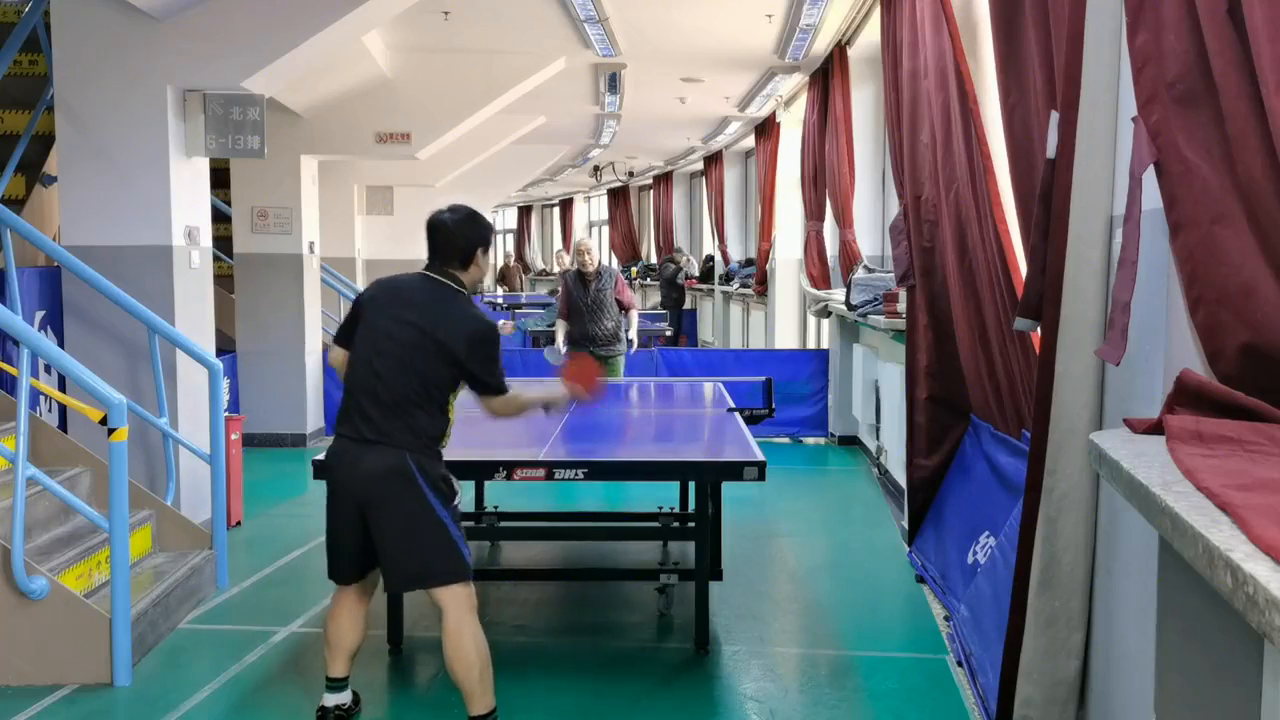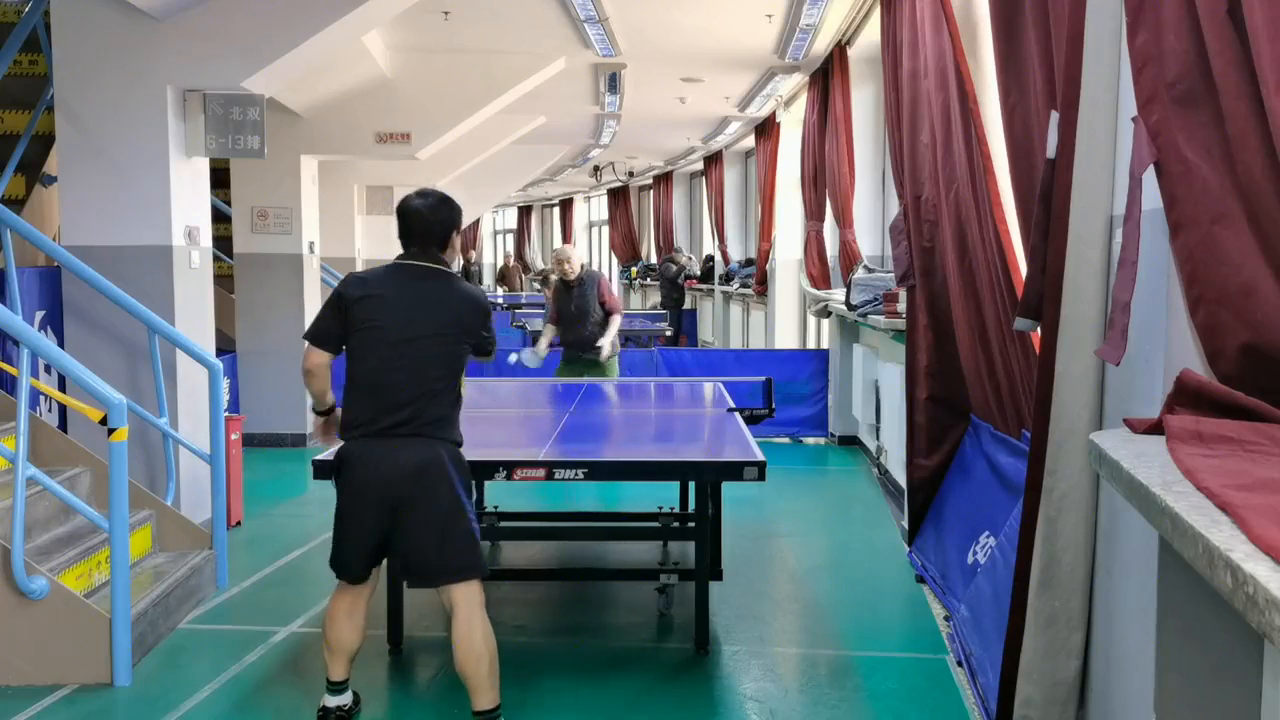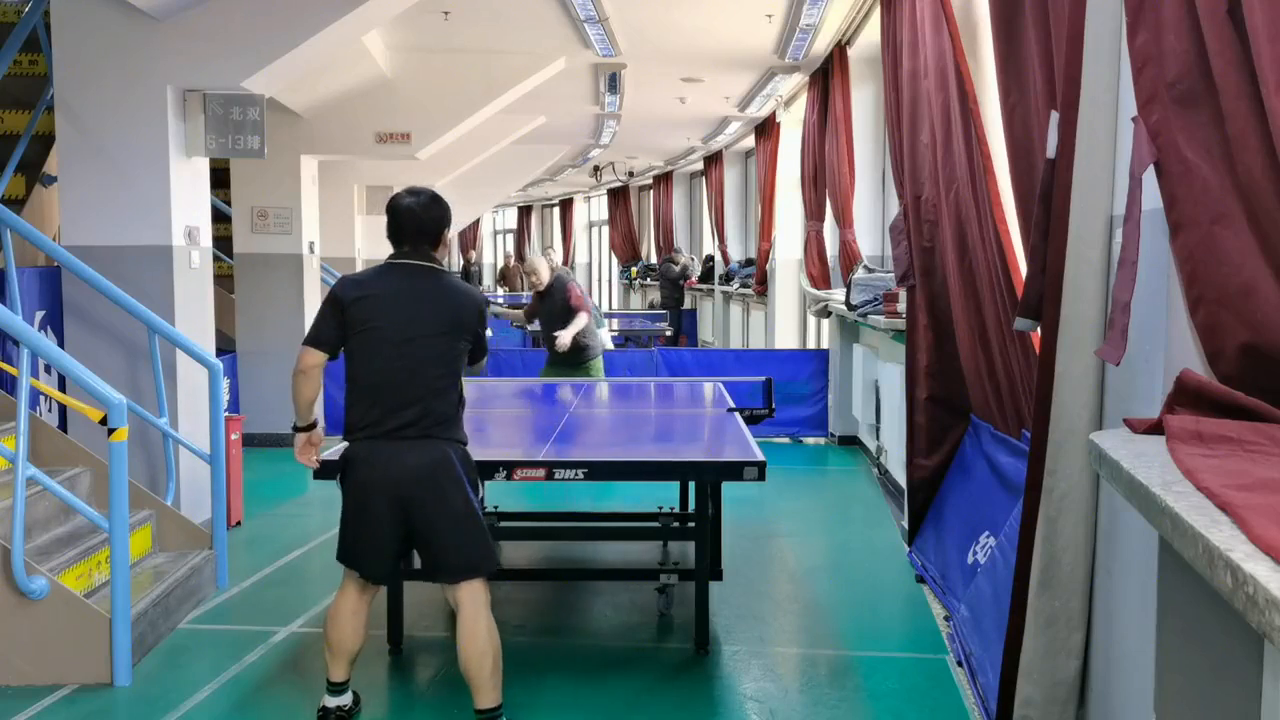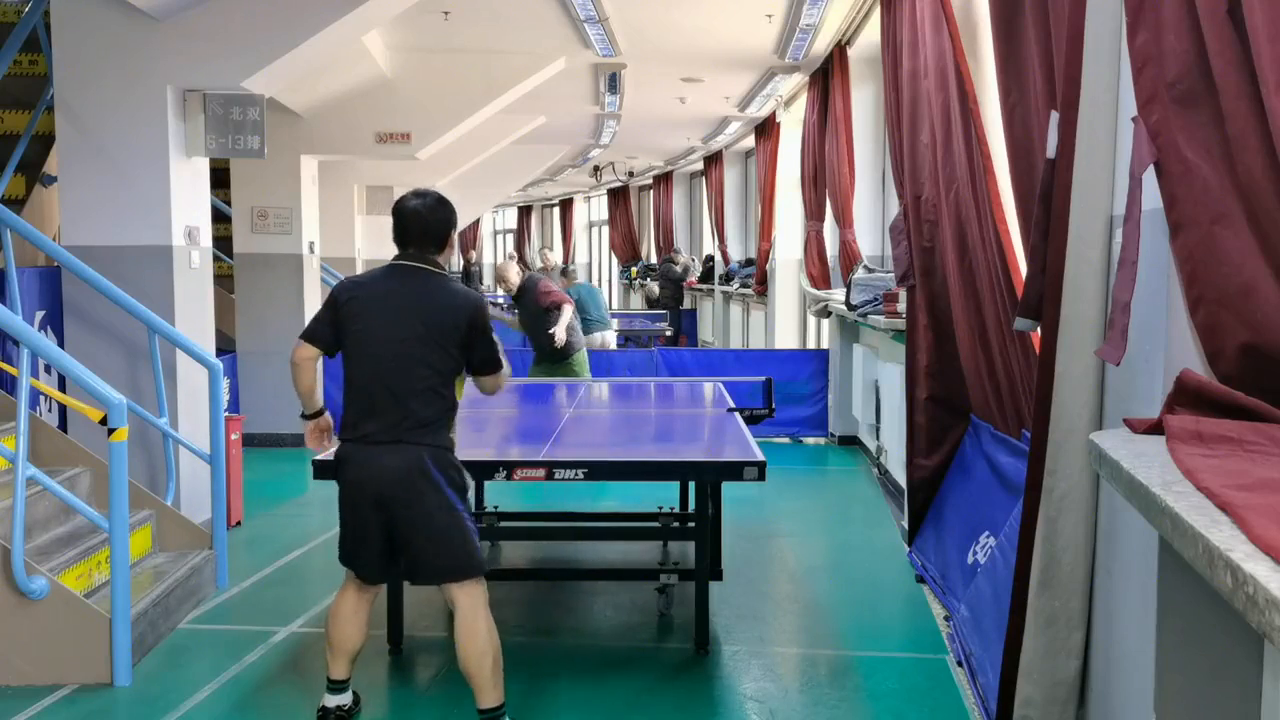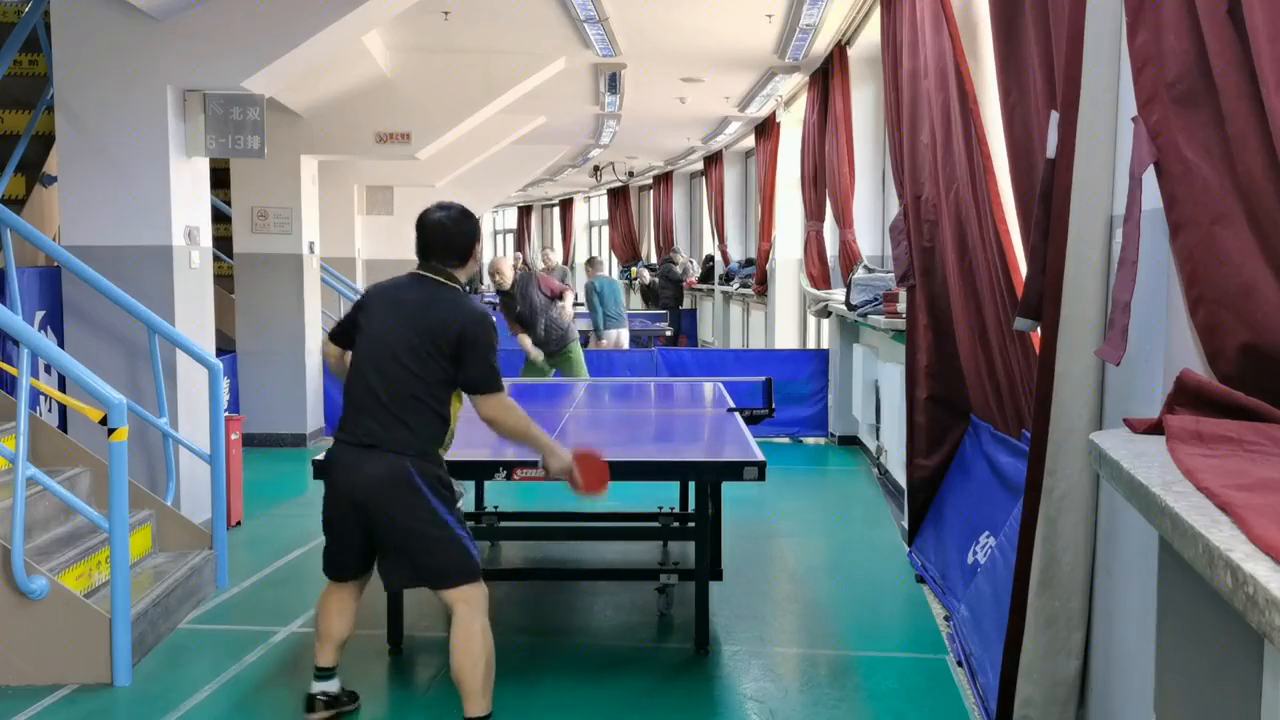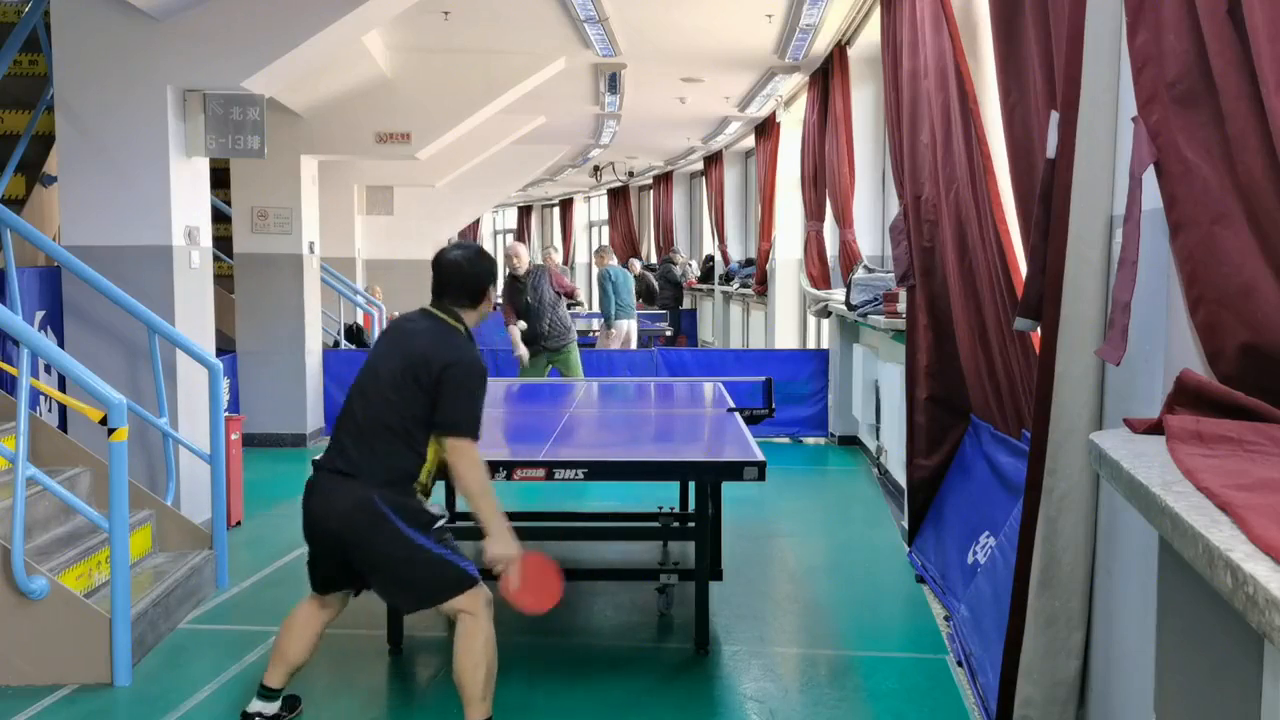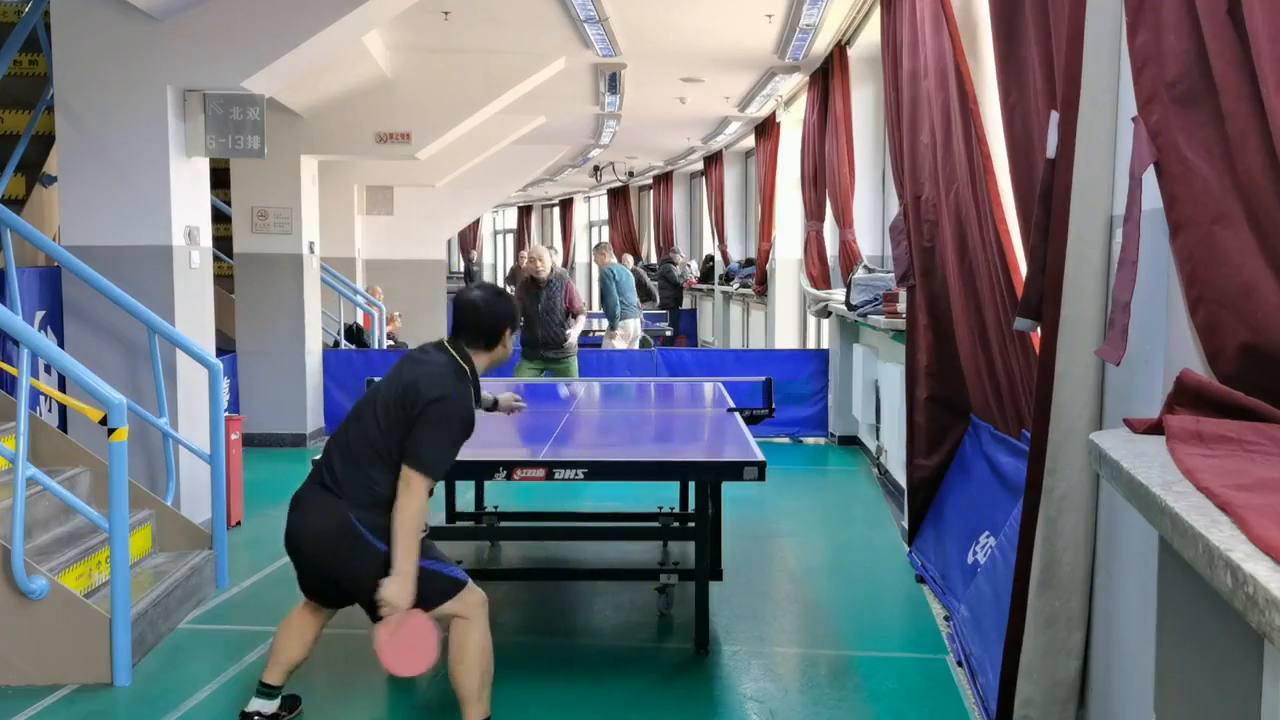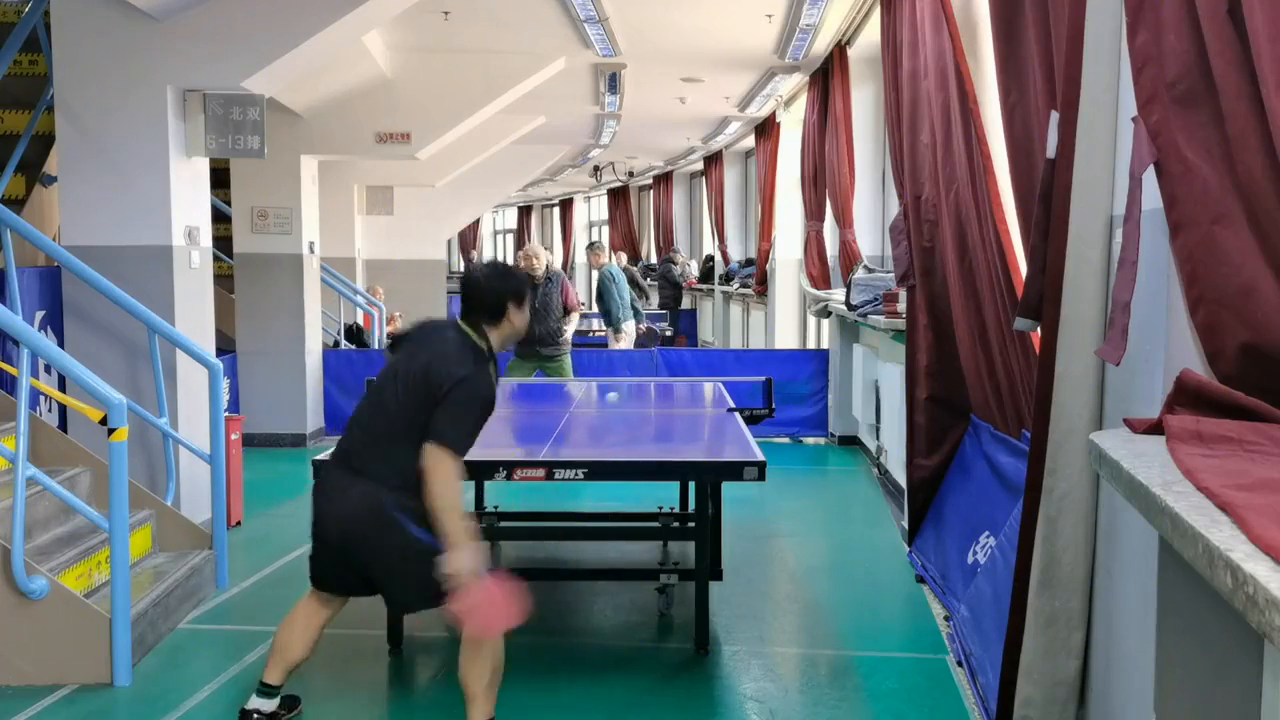
dt=0.2s
person 1, frame 1
left shoulder: (382, 291)
right shoulder: (473, 324)
left elbow: (339, 358)
right elbow: (499, 405)
right wrist: (547, 398)
left hip: (346, 460)
right hip: (404, 469)
left knee: (354, 584)
right knee: (456, 598)
person 1, frame 2
left shoulder: (356, 288)
right shoulder: (470, 302)
left elbow: (315, 362)
right elbow: (484, 352)
left wrist: (326, 409)
left hip: (363, 458)
right hip: (430, 463)
left knee: (353, 582)
right knee: (465, 596)
person 1, frame 3
left shoulder: (350, 291)
right shoulder: (466, 300)
left elbow: (308, 364)
left wrist: (304, 426)
left hip: (369, 461)
right hip: (438, 462)
left knee: (358, 584)
right knee: (470, 594)
person 1, frame 4
left shoulder: (351, 292)
right shoulder: (465, 304)
left elbow: (303, 357)
right elbow: (491, 383)
left wrist: (314, 413)
right wrist: (501, 360)
left hip: (360, 461)
right hip: (423, 465)
left knee: (359, 583)
right knee: (468, 595)
person 1, frame 5
left shoulder: (378, 296)
right shoulder: (469, 318)
left elbow: (333, 352)
right elbow: (493, 408)
right wrist: (550, 450)
left hip: (345, 465)
right hip: (405, 474)
left knee: (345, 581)
right knee: (469, 600)
person 1, frame 6
left shoulder: (404, 328)
right shoulder: (462, 358)
right elbow: (460, 458)
right wrist: (497, 531)
left hip: (324, 492)
right hip: (375, 504)
left knee: (325, 599)
right knee: (474, 605)
person 1, frame 7
left shoulder: (427, 358)
right shoulder: (452, 400)
right elbow: (412, 489)
left wrist: (491, 401)
right wrist: (402, 576)
left hip: (307, 513)
right hip: (352, 525)
left knee: (318, 604)
right knee: (470, 608)
person 1, frame 8
left shoulder: (429, 335)
right shoulder: (474, 380)
right elbow: (439, 466)
right wrist: (461, 545)
left hip: (333, 495)
right hip: (380, 509)
left knee: (324, 598)
